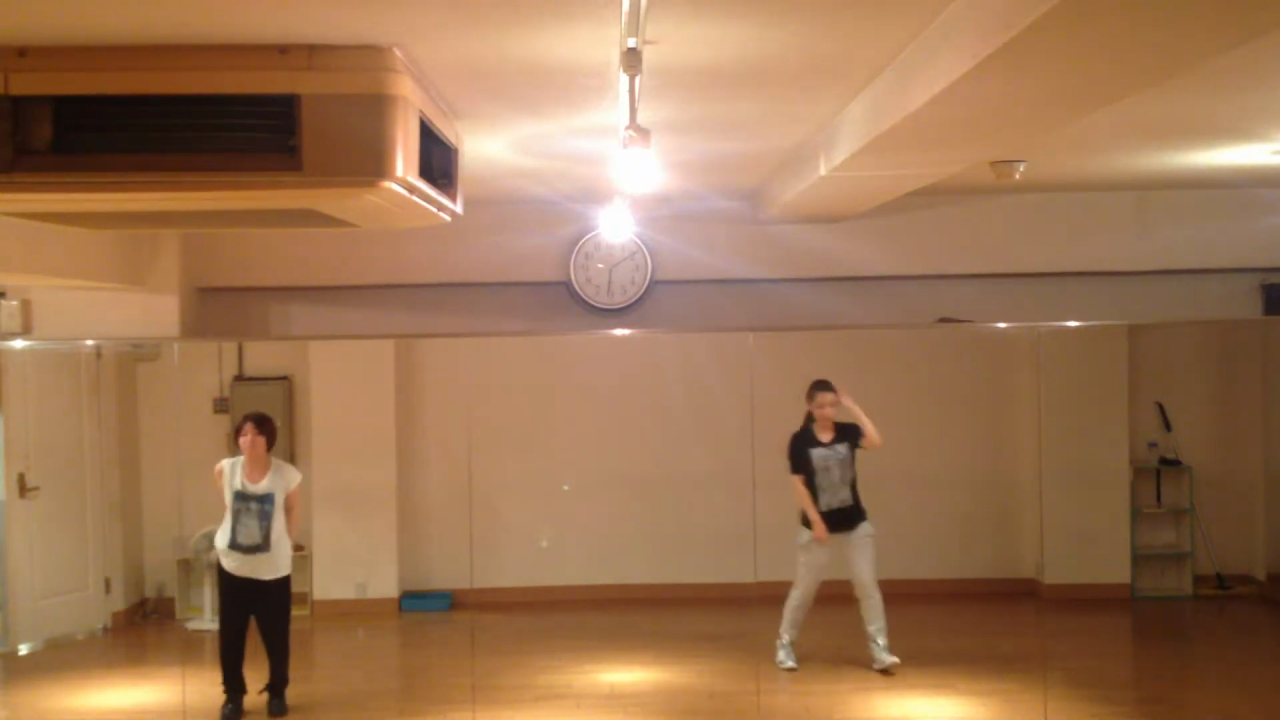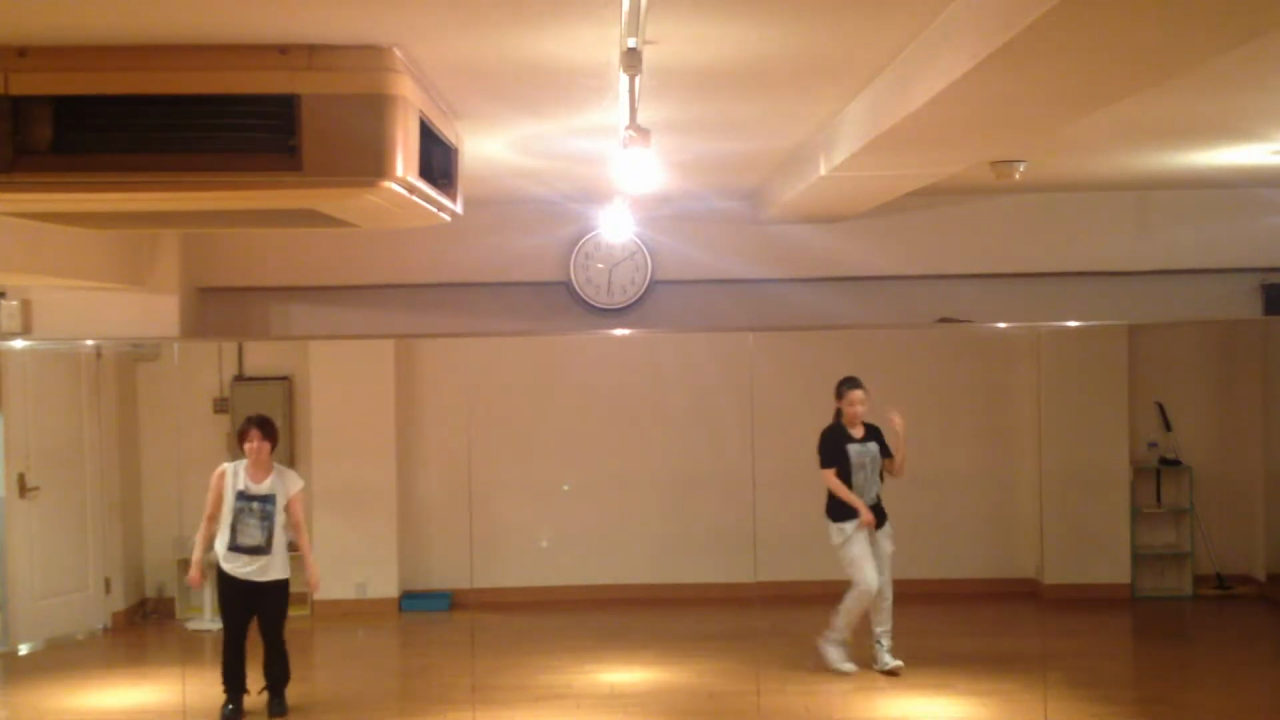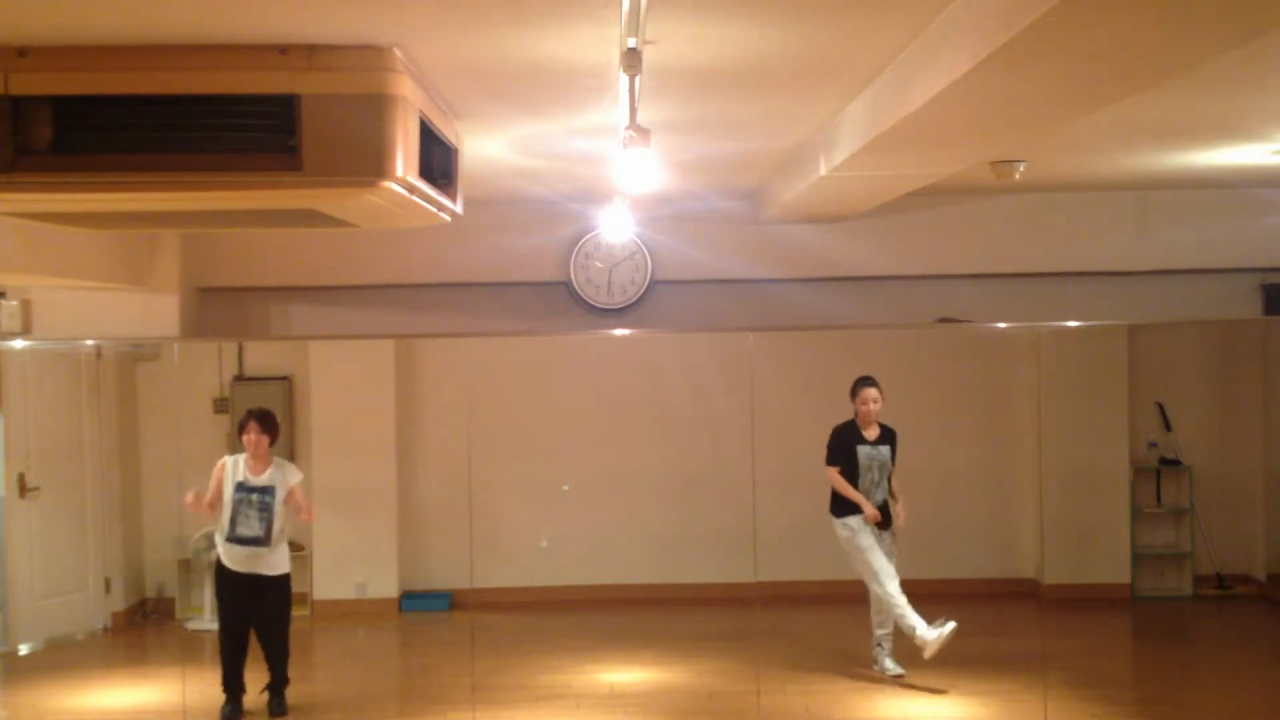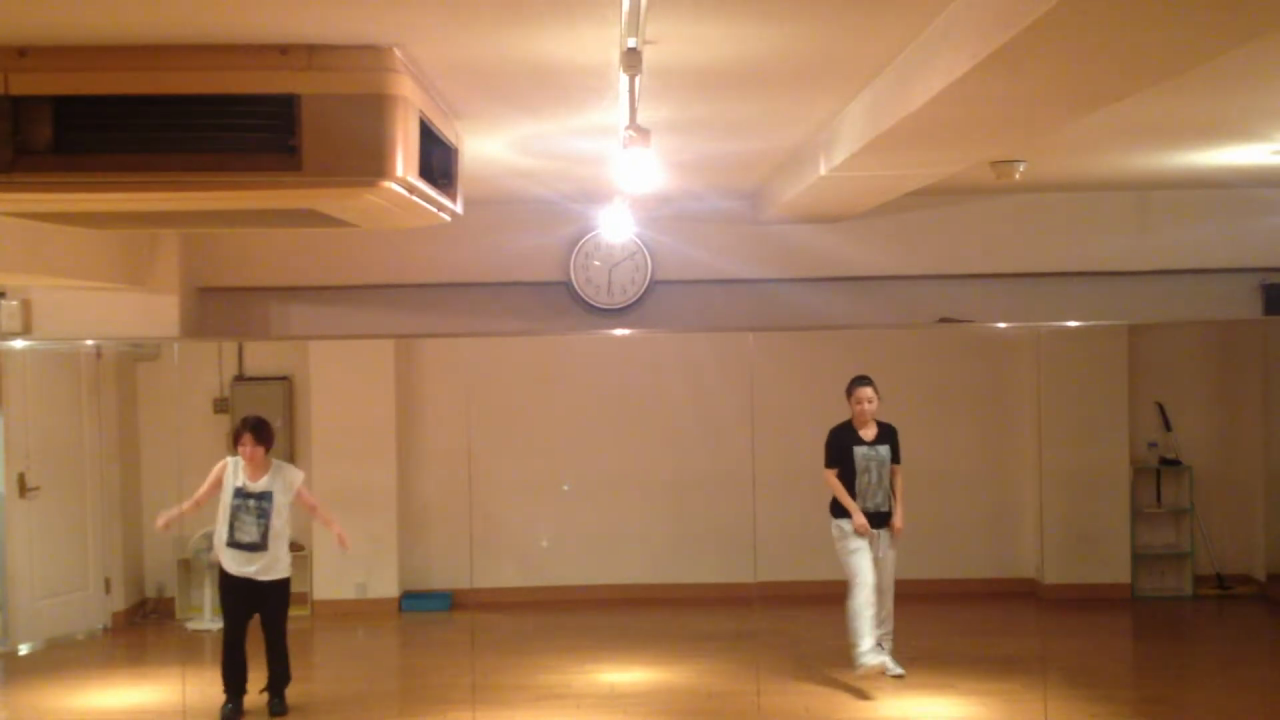
dt=0.3s
person 1, frame 1
left shoulder: (286, 475)
right shoulder: (224, 470)
left wrist: (286, 543)
left hip: (273, 571)
right hip: (232, 569)
left knee: (276, 637)
right knee: (231, 637)
left ankle: (277, 693)
right ankle: (234, 695)
person 1, frame 2
left shoulder: (287, 480)
right shoulder: (225, 474)
left elbow: (298, 526)
right elbow: (210, 519)
left wrist: (310, 565)
right wrist: (196, 561)
left hip: (273, 574)
right hip: (232, 571)
left knee: (273, 638)
right knee: (233, 637)
left ankle: (277, 693)
person 1, frame 3
left shoulder: (287, 472)
right shoulder: (227, 466)
left elbow: (302, 509)
right elbow: (208, 507)
left wrist: (306, 514)
right wrist: (196, 501)
left hip: (273, 569)
right hip: (232, 567)
left knee: (274, 636)
right knee: (232, 635)
left ankle: (277, 693)
person 1, frame 4
left shoulder: (287, 474)
right shoulder: (226, 468)
left elbow: (312, 506)
right elbow: (198, 499)
left wrist: (334, 527)
right wrist: (173, 514)
left hip: (274, 572)
right hip: (233, 570)
left knee: (275, 635)
right knee: (233, 635)
left ankle: (277, 693)
right ankle: (234, 695)
person 2, frame 1
left shoulder: (847, 430)
right shoulder: (800, 440)
left elbow: (875, 441)
right elbow: (799, 484)
left wrist: (854, 409)
right wrist: (815, 521)
left hip: (855, 522)
right hip: (819, 525)
left knee: (867, 584)
right knee: (804, 588)
left ankle: (879, 650)
right ankle: (785, 644)
person 2, frame 2
left shoulder: (874, 433)
right shoulder: (831, 435)
left elbow: (895, 470)
right elbow: (829, 478)
left wrist: (899, 434)
right wrist: (860, 507)
left hip: (878, 518)
right hip: (847, 520)
left knee: (884, 587)
right knee: (867, 584)
left ankle: (882, 650)
right ankle: (833, 640)
person 2, frame 3
left shoulder: (889, 435)
right shoulder: (842, 434)
right elbow: (832, 475)
left wrist: (898, 502)
right wrist: (864, 503)
left hip: (880, 518)
right hip: (851, 517)
left knee: (883, 583)
right knee: (883, 577)
left ankle: (882, 652)
right ankle: (922, 633)
person 2, frame 4
left shoulder: (889, 433)
right shoulder: (839, 435)
left elbow: (896, 474)
right elbow: (830, 478)
left wrist: (898, 511)
right wrist: (855, 513)
left hip: (883, 521)
right hip: (850, 520)
left knee: (884, 587)
right knee: (863, 580)
left ankle: (882, 649)
right ankle: (865, 651)
